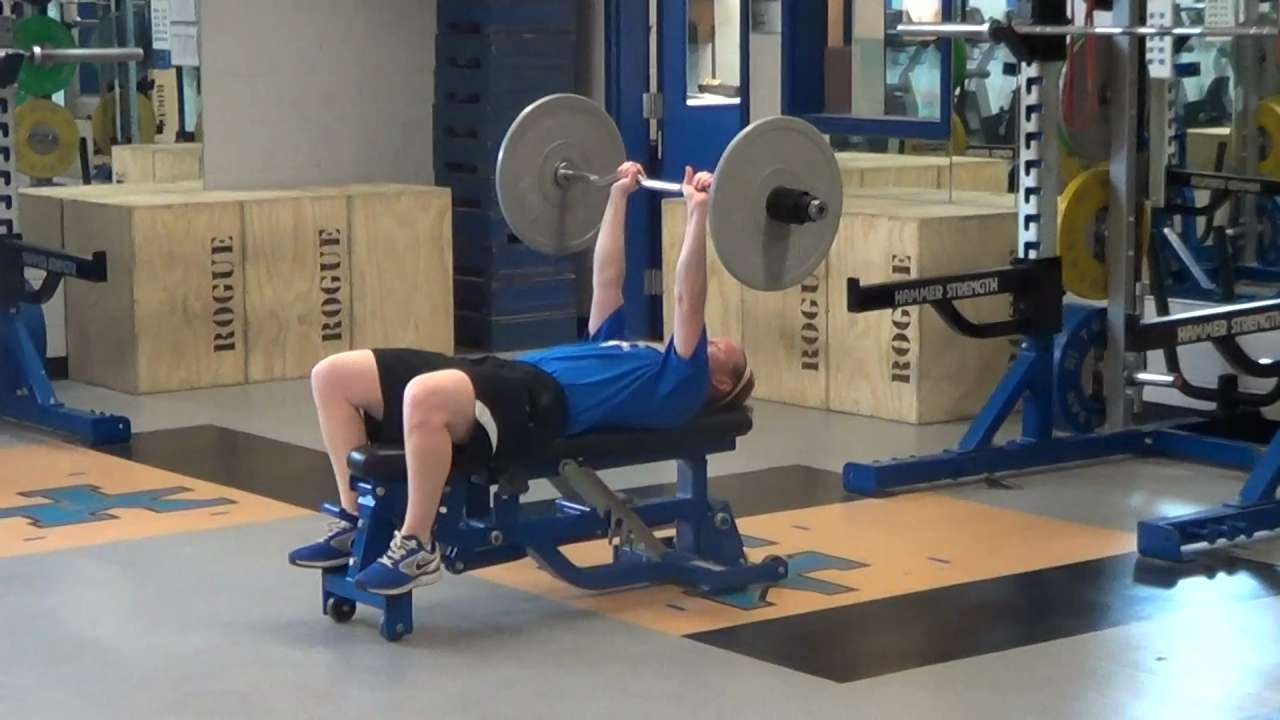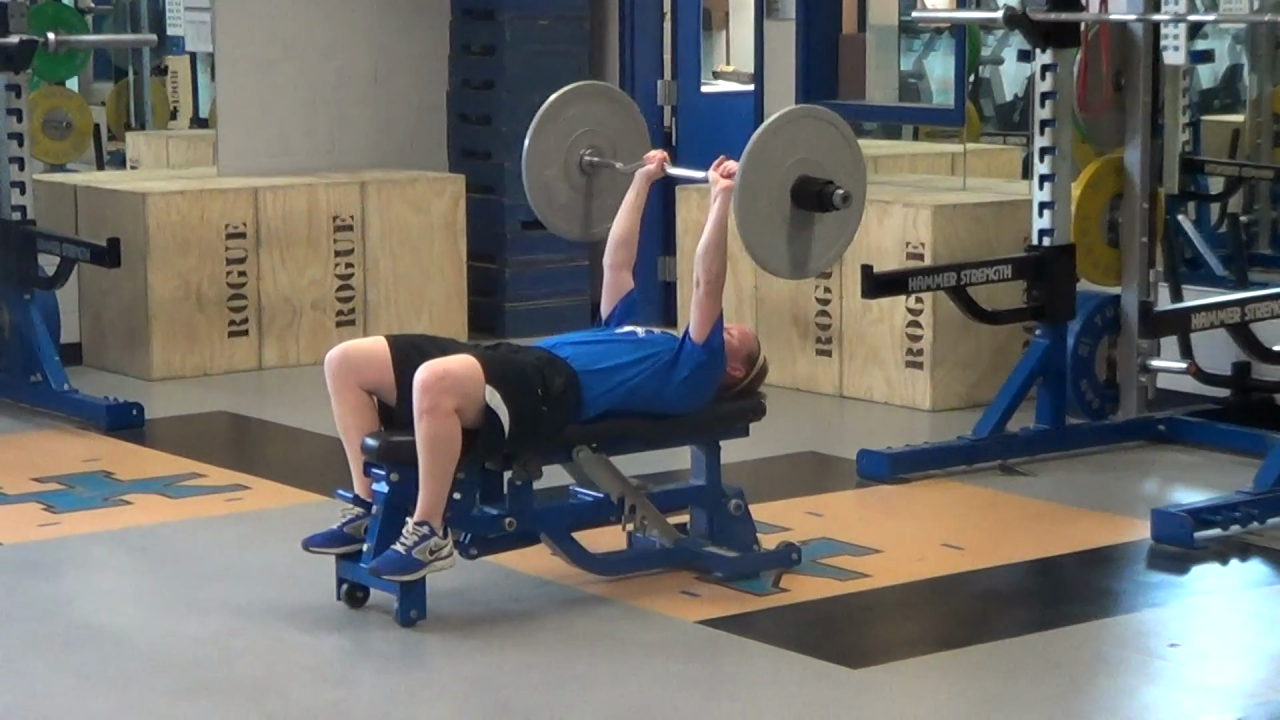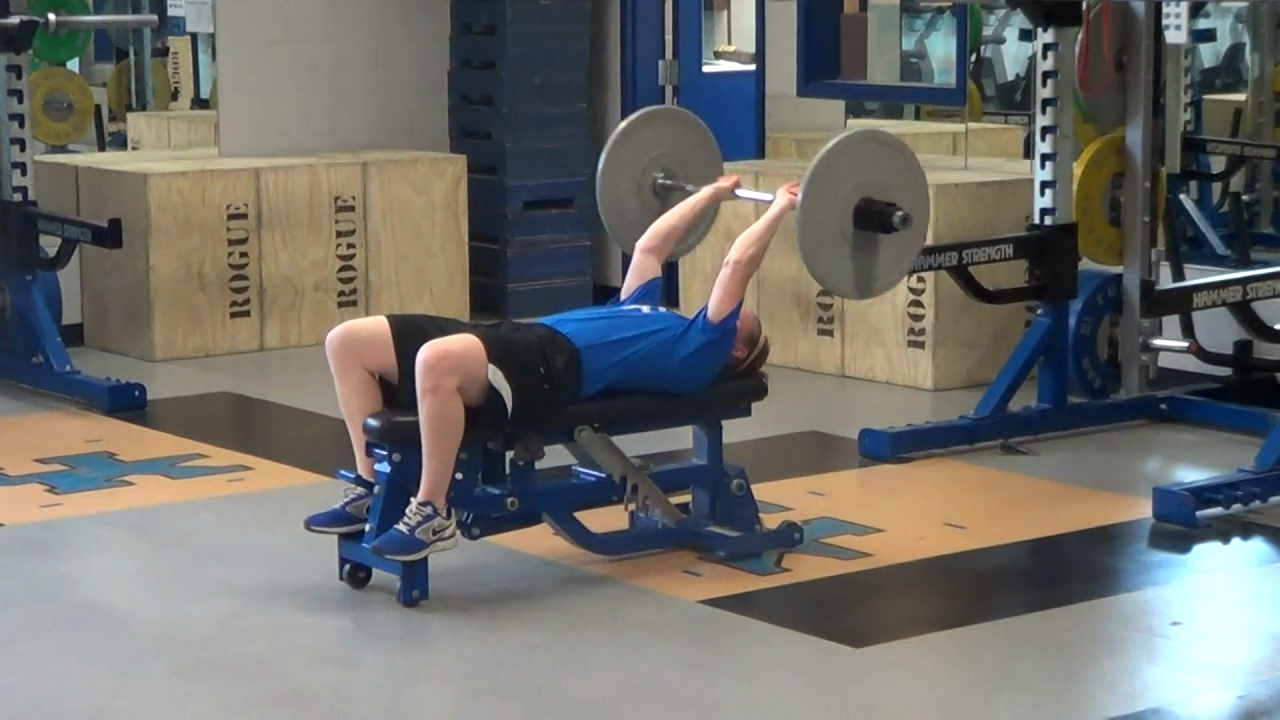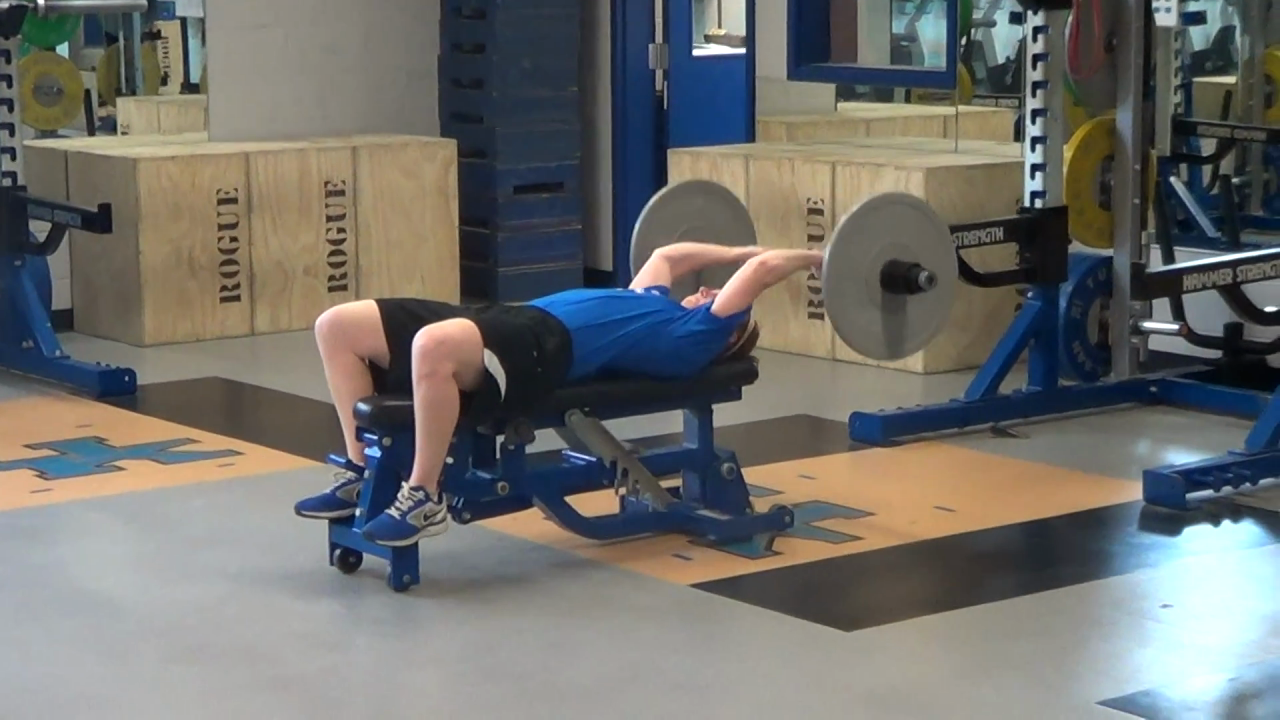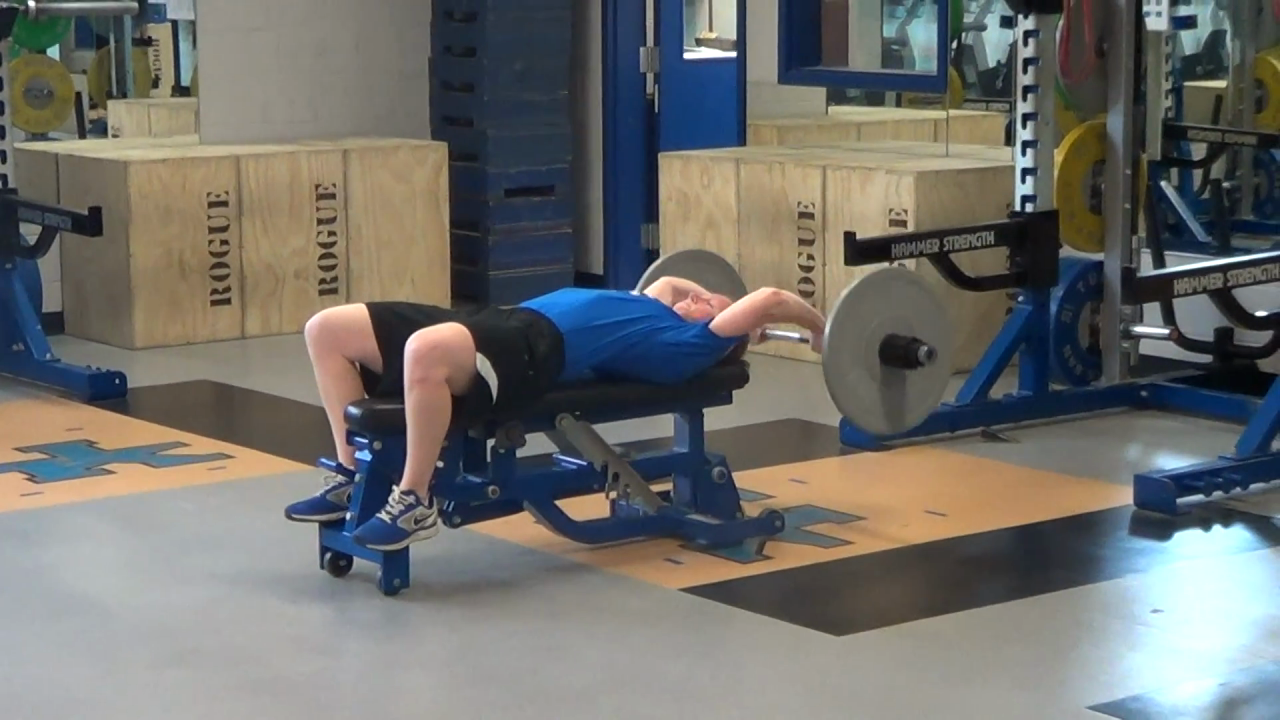
dt=0.4s
person 1, frame 1
left shoulder: (680, 388)
right shoulder: (629, 355)
left elbow: (689, 301)
right elbow: (608, 280)
left wrist: (698, 211)
right wrist: (618, 195)
left hip: (538, 404)
right hip: (503, 373)
left knee: (426, 397)
right knee: (333, 375)
left ankle: (416, 548)
right ankle: (354, 521)
person 1, frame 2
left shoulder: (693, 375)
right shoulder: (637, 337)
left elbow: (707, 286)
right elbow: (617, 264)
left wrist: (721, 198)
right wrist: (641, 181)
left hip: (549, 389)
right hip: (516, 360)
left knee: (434, 382)
right knee: (346, 361)
left ankle: (428, 534)
right ankle: (368, 507)
person 1, frame 3
left shoulder: (700, 352)
right shoulder: (653, 319)
left elbow: (737, 266)
right elbow: (649, 247)
left wrist: (780, 207)
right wrist: (711, 193)
left hip: (554, 364)
right hip: (520, 336)
left knee: (437, 360)
right knee: (347, 341)
left ankle: (432, 515)
right ankle: (372, 488)
person 1, frame 4
left shoulder: (694, 339)
right shoulder: (656, 309)
left elbow: (760, 272)
right elbow: (668, 254)
left wrist: (812, 256)
right wrist: (743, 250)
left hip: (546, 345)
right hip: (514, 319)
left knee: (434, 346)
right knee: (337, 325)
left ankle: (422, 497)
right ankle: (362, 471)
person 1, frame 5
left shoulder: (687, 346)
right shoulder: (656, 317)
left elbow: (767, 300)
right elbow: (668, 282)
left wrist: (818, 324)
right wrist: (737, 306)
left hip: (537, 347)
right hip: (507, 320)
left knee: (425, 351)
right knee: (327, 329)
left ankle: (413, 501)
right ankle: (352, 475)
